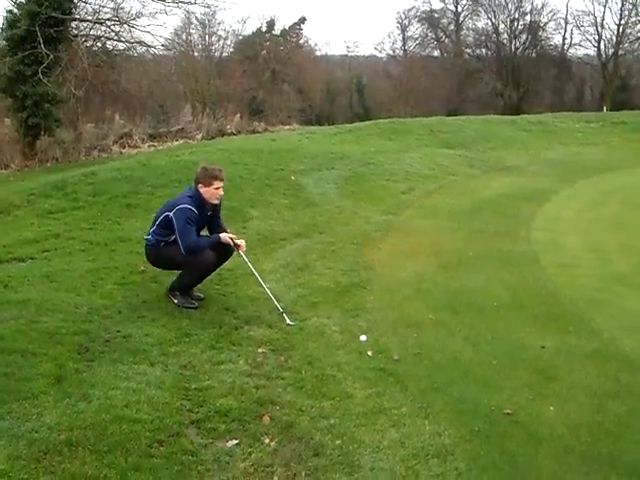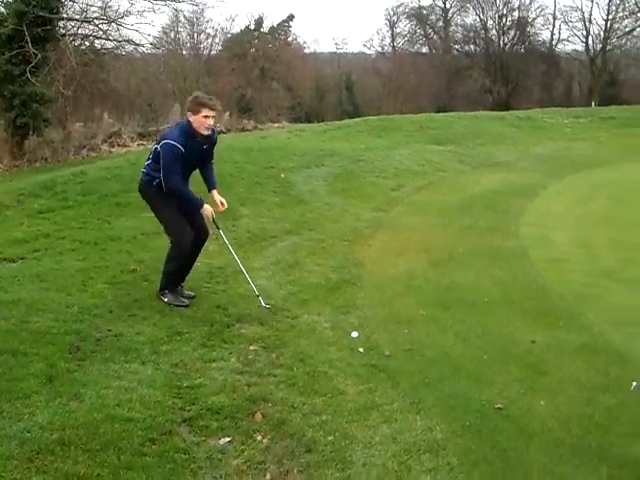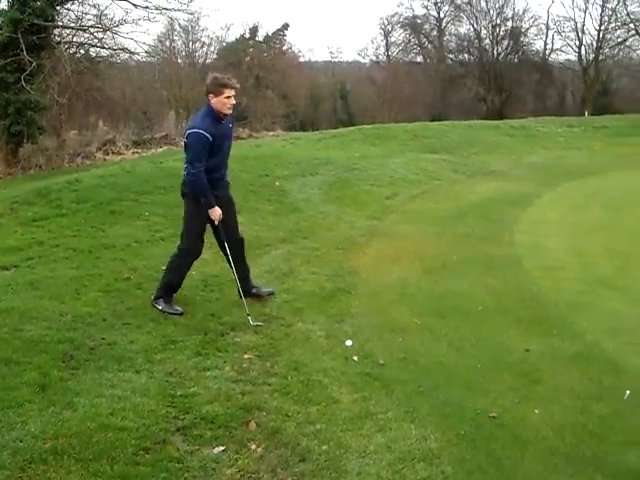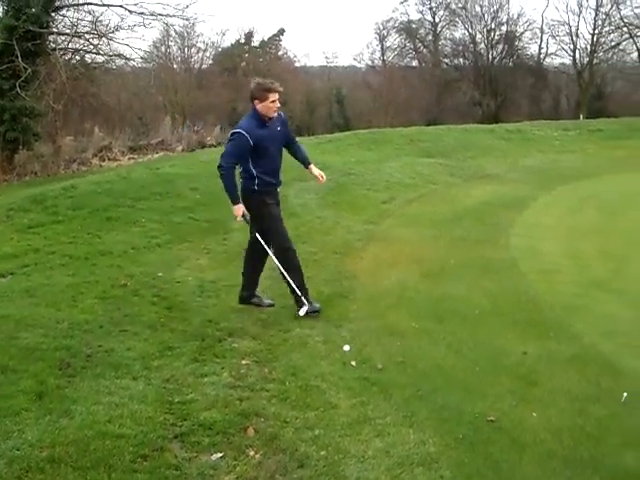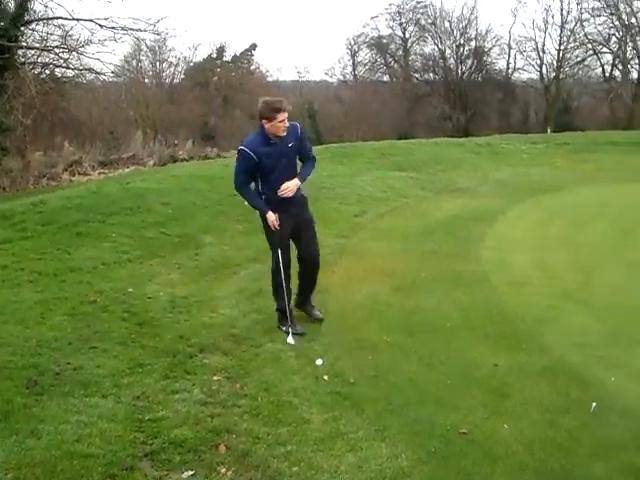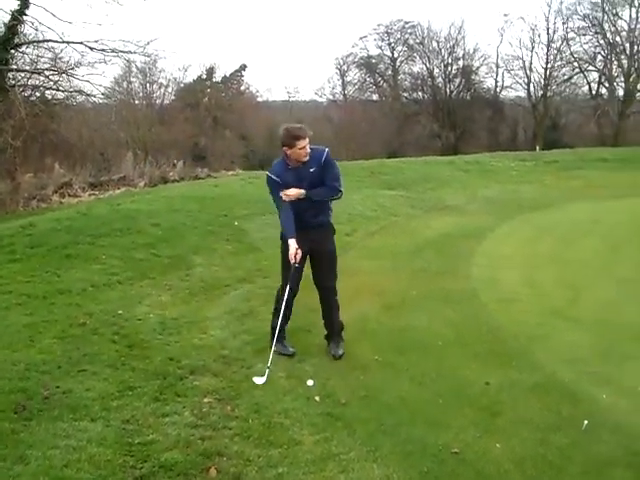
dt=0.5s
person 1, frame 1
left shoulder: (212, 200)
right shoulder: (185, 208)
left elbow: (216, 227)
right elbow: (188, 247)
left wrist: (233, 240)
right wrist: (218, 238)
left hip: (182, 244)
right hip: (158, 249)
left knee: (226, 248)
right knee: (205, 257)
left ankle: (186, 287)
right ankle: (177, 290)
person 1, frame 2
left shoulder: (209, 135)
right shoulder: (173, 141)
left elbow: (206, 163)
right elbow: (171, 183)
left wrist: (214, 191)
right wrist: (200, 205)
left hip: (178, 187)
right hip: (156, 187)
left knee: (200, 233)
right knee: (182, 237)
left ankle: (177, 281)
right ankle: (166, 289)
person 1, frame 3
left shoulder: (227, 117)
right shoulder: (200, 129)
right elbow: (195, 172)
right wrist: (210, 206)
left hip: (220, 187)
right hip: (198, 191)
left knee: (233, 238)
right knee: (191, 246)
left ankle: (247, 287)
right ankle: (163, 296)
person 1, frame 4
left shoulder: (278, 119)
right shoulder: (245, 132)
left elbow: (291, 143)
right elbow: (225, 166)
left wrist: (310, 165)
right wrist: (236, 202)
left hip: (270, 191)
right hip: (257, 195)
left knee: (259, 243)
right knee: (283, 246)
left ankle: (248, 293)
right ankle: (302, 299)
person 1, frame 5
left shoulder: (295, 131)
right shoulder: (250, 149)
left elbow: (308, 158)
right elbow: (241, 183)
left wrist: (298, 180)
right wrist: (265, 210)
left hip: (298, 203)
right hip: (274, 210)
left knee: (311, 256)
right knee: (282, 263)
left ankle: (304, 300)
right ankle: (284, 317)
person 1, frame 6
left shoulder: (322, 156)
right shoulder: (276, 173)
left elbow: (335, 190)
right elbow: (285, 209)
left wrist: (302, 194)
right wrist: (291, 241)
left hip: (322, 230)
right hip: (294, 234)
left knee: (327, 286)
right knee: (288, 285)
left ankle: (335, 336)
right ankle: (278, 337)
